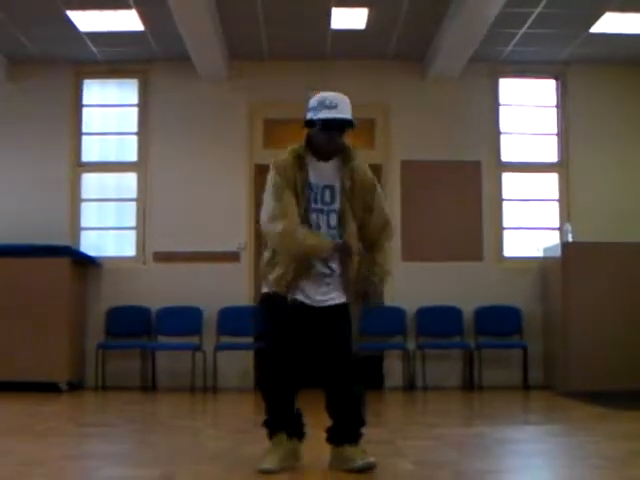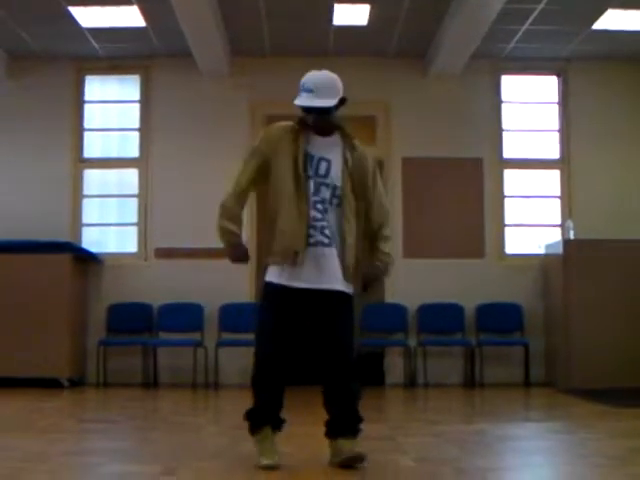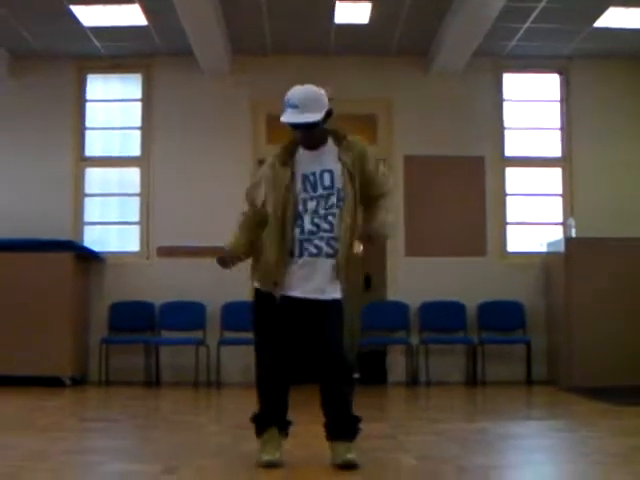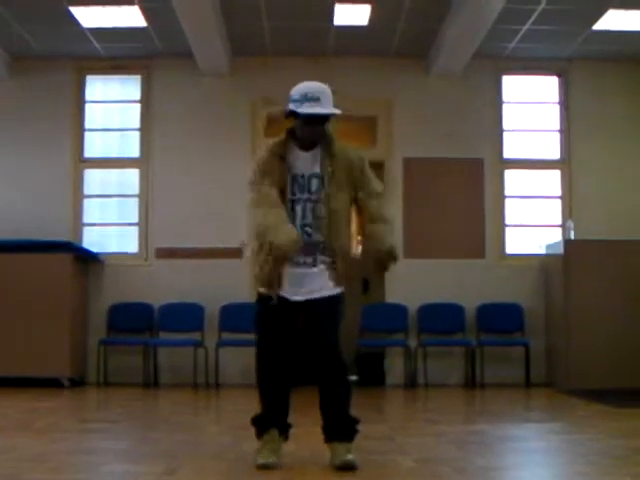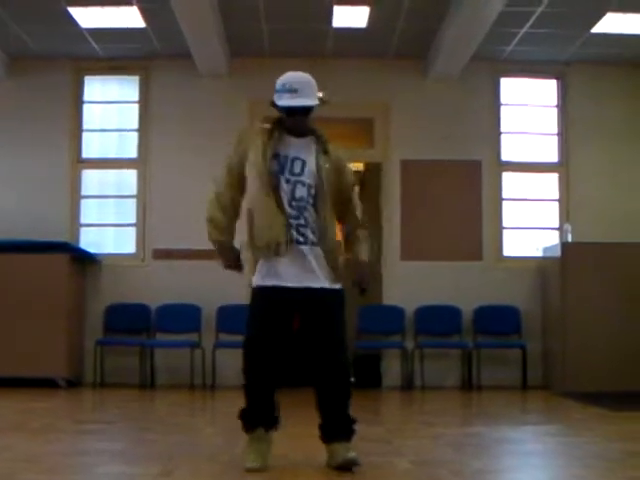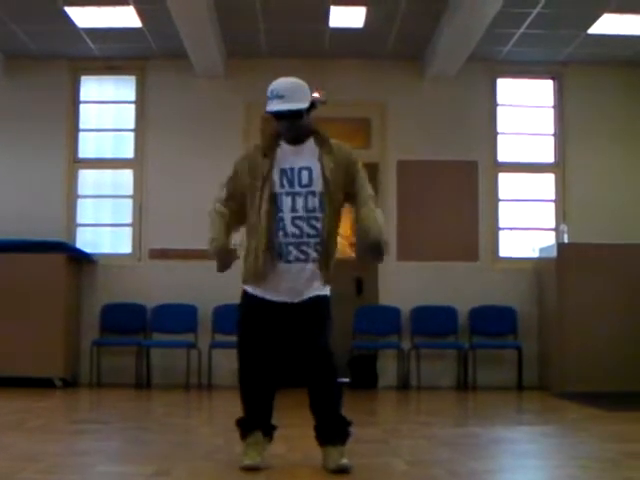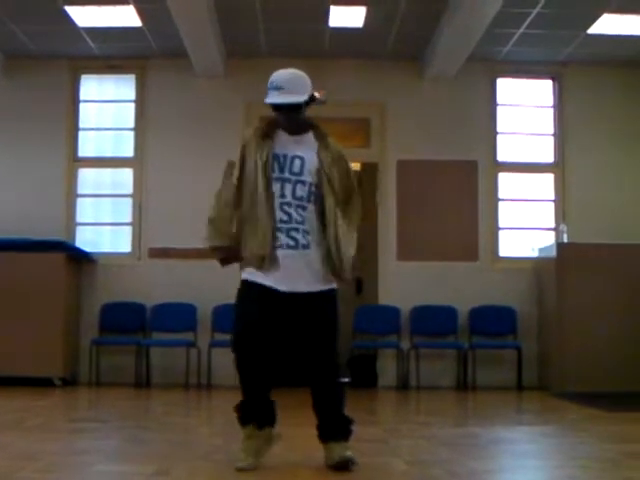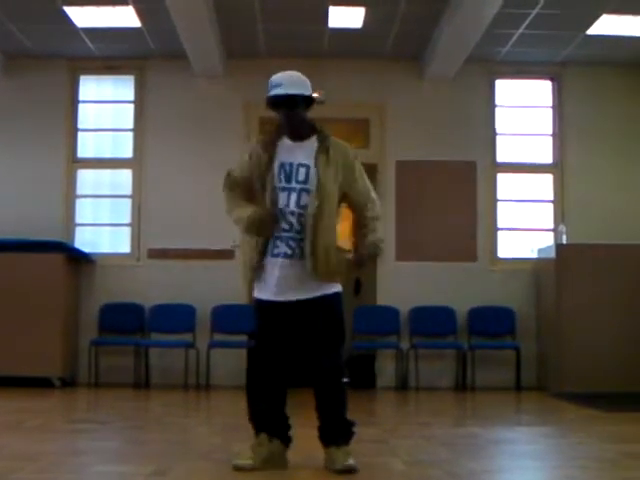
dt=0.3s
person 1, frame 1
left shoulder: (358, 173)
right shoulder: (286, 167)
left elbow: (378, 230)
right elbow: (277, 223)
left wrist: (373, 278)
right wrist: (324, 247)
left hip: (334, 293)
right hip: (285, 289)
left knee: (342, 370)
right knee: (280, 367)
left ankle: (346, 445)
right ankle: (284, 443)
person 1, frame 2
left shoulder: (357, 156)
right shoulder: (278, 140)
left elbow: (376, 214)
right elbow: (241, 183)
left wrist: (380, 260)
right wrist: (231, 233)
left hip: (336, 279)
right hip: (286, 275)
left knee: (340, 361)
right knee: (270, 359)
left ankle: (342, 438)
right ankle: (265, 436)
person 1, frame 3
left shoulder: (354, 154)
right shoulder: (278, 164)
left elbow: (382, 195)
right elbow: (256, 215)
left wrist: (375, 225)
right wrist: (236, 249)
left hip: (325, 285)
right hip: (275, 283)
left knee: (332, 361)
right knee: (271, 363)
left ankle: (341, 439)
right ankle: (271, 435)
person 1, frame 4
left shoulder: (346, 159)
right shoulder: (272, 158)
left elbow: (373, 200)
right elbow: (264, 207)
left wrist: (383, 245)
right wrist: (287, 241)
left hip: (326, 283)
right hip: (277, 282)
left knee: (330, 361)
right knee: (272, 364)
left ankle: (339, 441)
right ankle: (271, 437)
person 1, frame 5
left shoulder: (329, 160)
right shoulder: (254, 142)
left elbow: (350, 213)
right elbow: (227, 194)
left wrist: (359, 256)
right wrist: (222, 240)
left hip: (323, 276)
right hip: (272, 273)
left knee: (331, 361)
right knee: (259, 359)
left ankle: (337, 440)
right ankle: (259, 435)
person 1, frame 6
left shoulder: (337, 157)
right shoulder: (256, 159)
left elbow: (363, 198)
right elbow: (227, 204)
left wrist: (373, 234)
right wrist: (219, 243)
left hip: (312, 285)
right hip: (263, 284)
left knee: (320, 365)
right knee: (255, 367)
left ankle: (333, 444)
right ankle: (256, 439)
person 1, frame 7
left shoulder: (329, 152)
right shoulder: (255, 144)
left elbow: (348, 204)
right elbow: (230, 195)
left wrist: (346, 252)
right wrist: (222, 241)
left hip: (316, 277)
right hip: (263, 271)
left knee: (322, 363)
right knee: (250, 350)
left ankle: (335, 440)
right ankle: (257, 430)
person 1, frame 8
left shoulder: (337, 154)
right shoulder: (262, 152)
left elbow: (364, 203)
right elbow: (234, 188)
left wrist: (369, 241)
right wrist: (249, 217)
left hip: (320, 282)
right hip: (270, 283)
left knee: (327, 369)
right knee: (264, 369)
left ankle: (337, 445)
right ankle: (269, 442)
